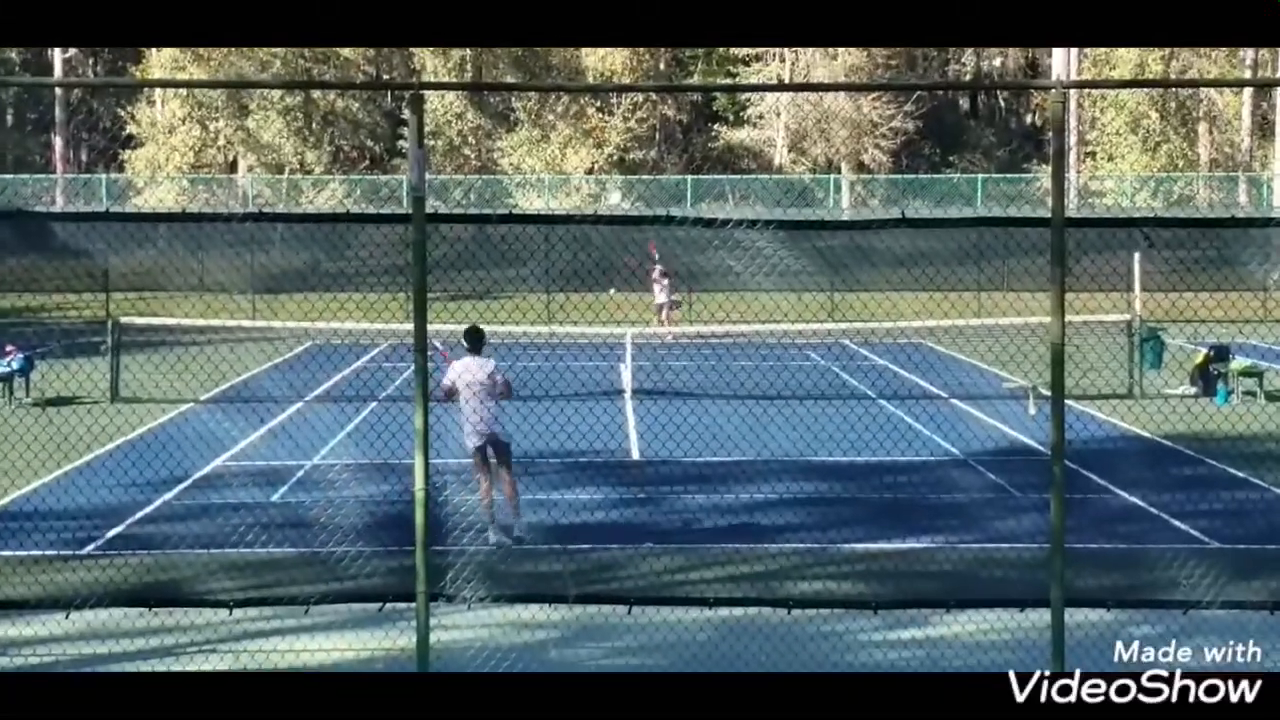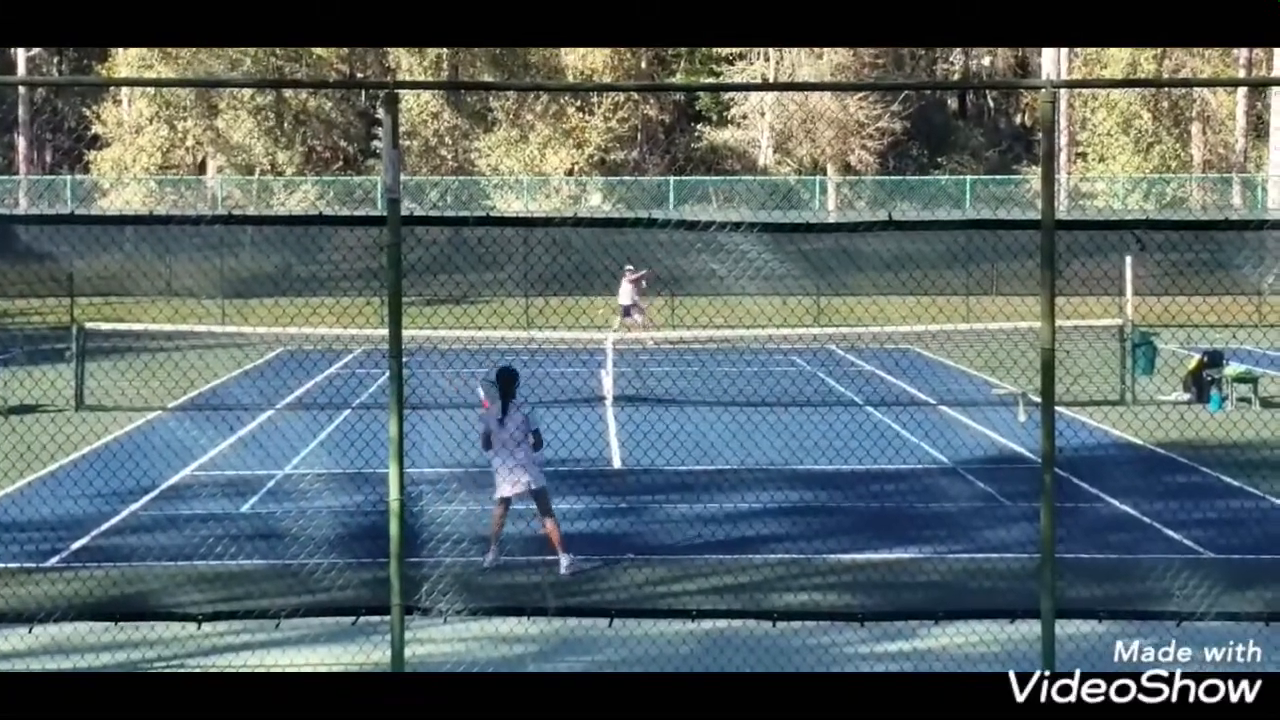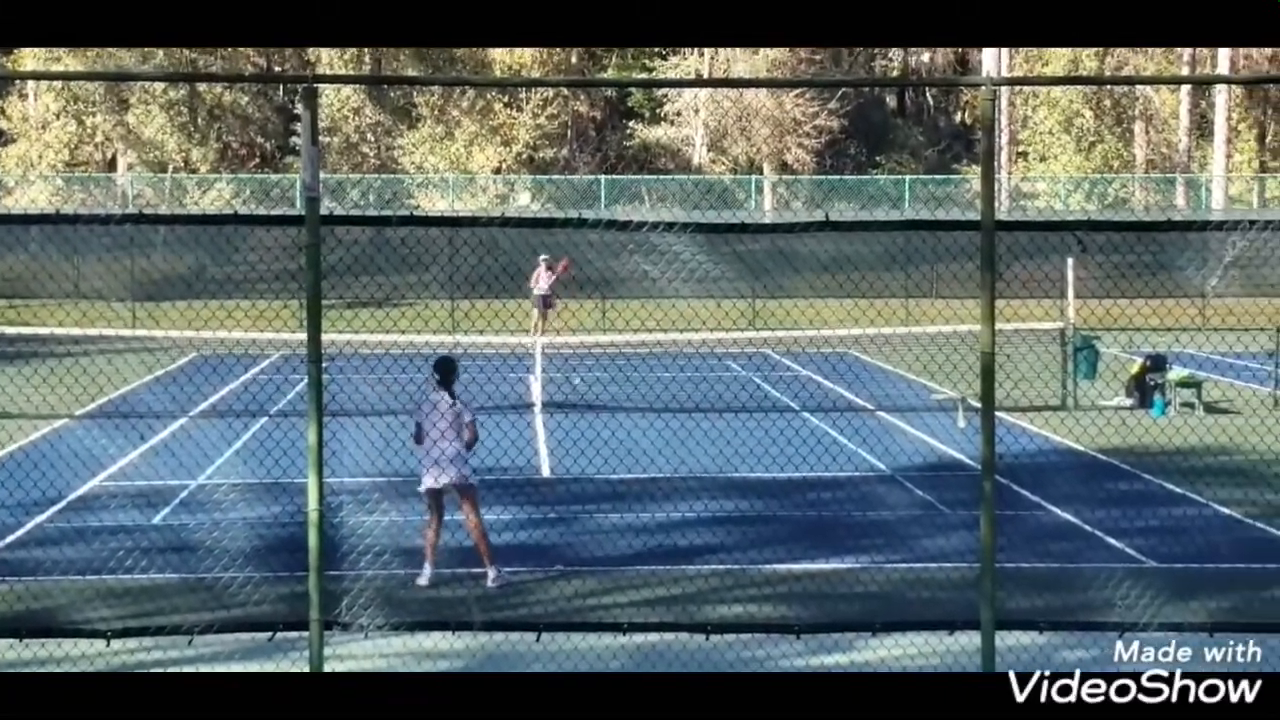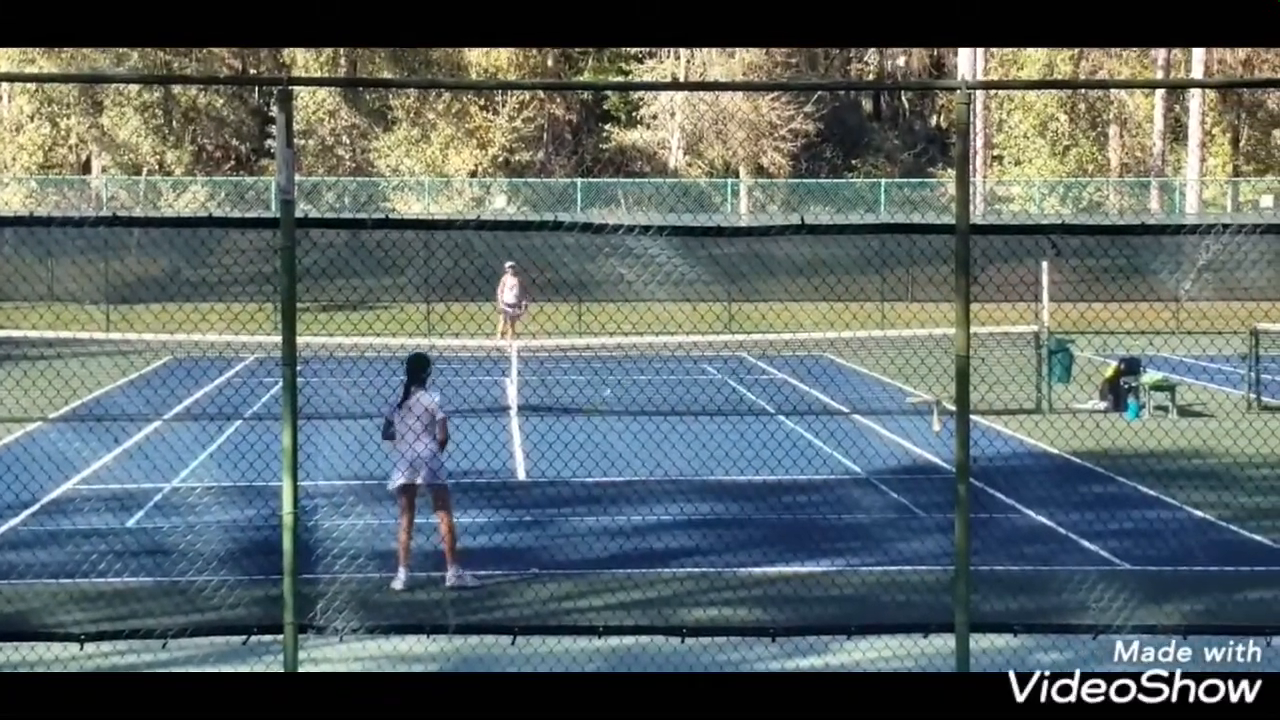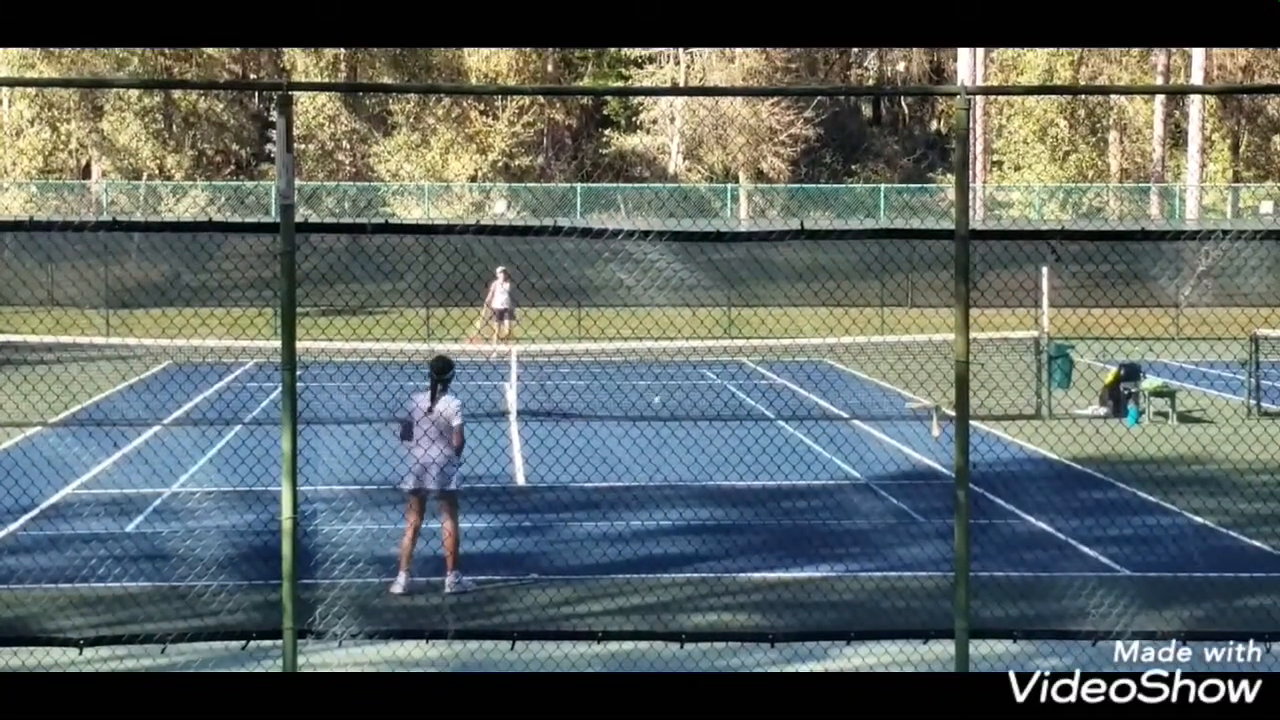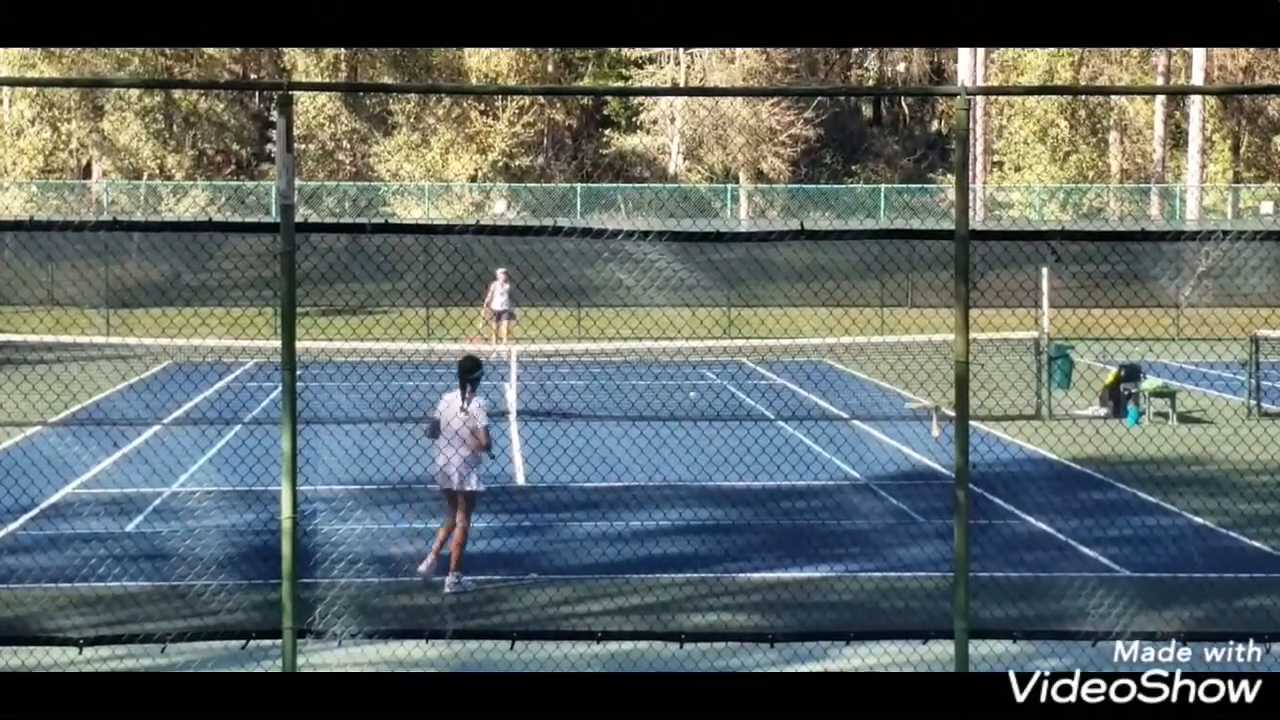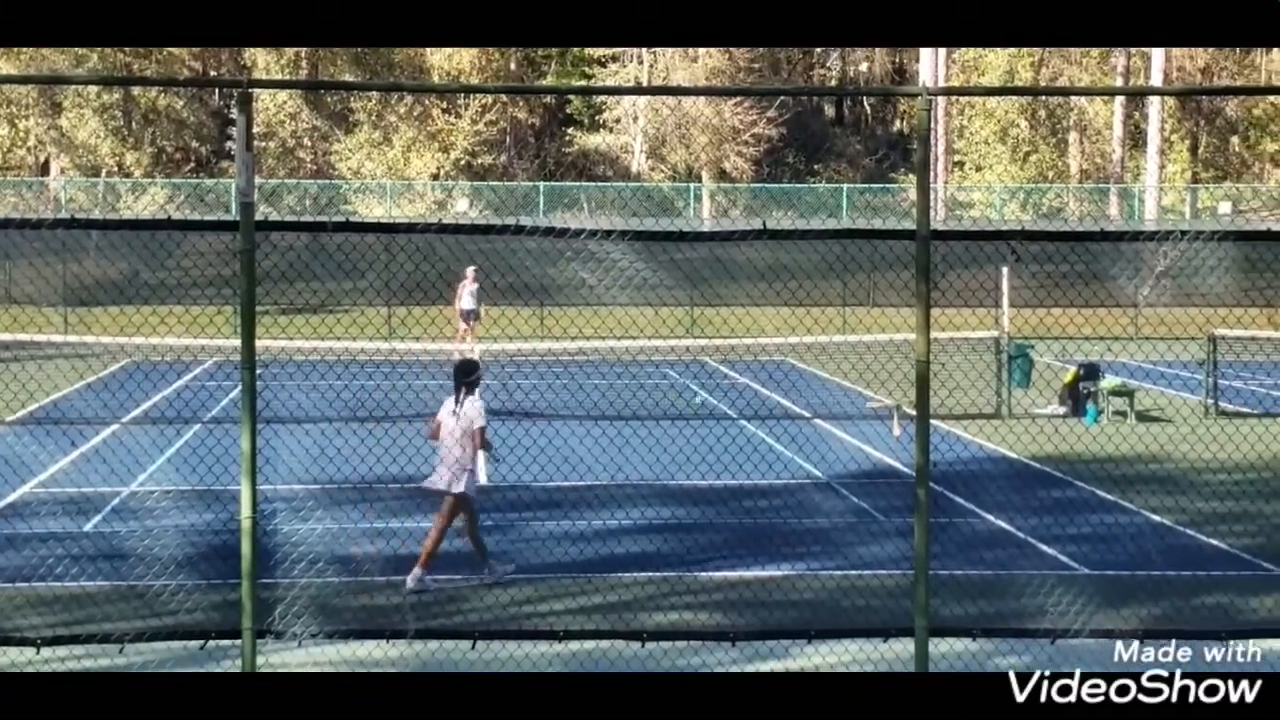
dt=0.3s
person 1, frame 1
left shoulder: (456, 367)
right shoulder: (490, 365)
left elbow: (446, 395)
right elbow: (507, 392)
left hip: (471, 425)
right hip: (493, 422)
left knee: (484, 477)
right knee: (506, 472)
left ankle: (493, 529)
right ankle: (517, 521)
person 1, frame 2
left shoulder: (490, 413)
right shoulder: (525, 411)
left elbow: (486, 446)
right elbow: (539, 443)
left hip: (504, 470)
right hip: (527, 468)
left knee: (502, 507)
right knee: (547, 515)
left ankle: (493, 553)
right ankle: (563, 558)
person 1, frame 3
left shoulder: (424, 403)
right shoulder: (459, 402)
left elbow: (417, 438)
right elbow: (472, 436)
left hip: (430, 464)
right hip: (455, 461)
left knee: (434, 518)
right knee: (472, 516)
left ankle: (427, 570)
right ankle: (491, 570)
person 1, frame 4
left shoulder: (397, 401)
right shoulder: (433, 399)
left elbow: (386, 434)
right elbow: (443, 434)
left hip: (403, 463)
right hip: (429, 461)
left knee: (405, 520)
right knee: (444, 515)
left ankle: (402, 574)
right ankle: (452, 571)
person 1, frame 5
left shoulder: (416, 401)
right shoulder: (453, 404)
left elbow: (404, 434)
right elbow: (458, 441)
right wrist: (456, 455)
left hip: (417, 466)
right hip: (443, 467)
left knee: (413, 523)
right knee: (450, 521)
left ankle: (403, 578)
right ankle: (452, 577)
person 1, frame 6
left shoulder: (446, 399)
right shoulder: (478, 404)
left elbow: (431, 431)
right elbow: (484, 442)
right wrist: (486, 448)
left hip: (444, 465)
right hip: (465, 468)
left knee: (453, 517)
right knee: (462, 521)
left ankle: (431, 560)
right ankle: (452, 577)
person 1, frame 7
left shoulder: (449, 403)
right shoulder: (476, 405)
left elbow: (433, 434)
right elbow: (480, 442)
right wrist: (488, 446)
left hip: (446, 467)
right hip: (461, 471)
left knee: (471, 518)
right knee: (442, 523)
left ankle: (488, 567)
right ankle: (417, 575)
